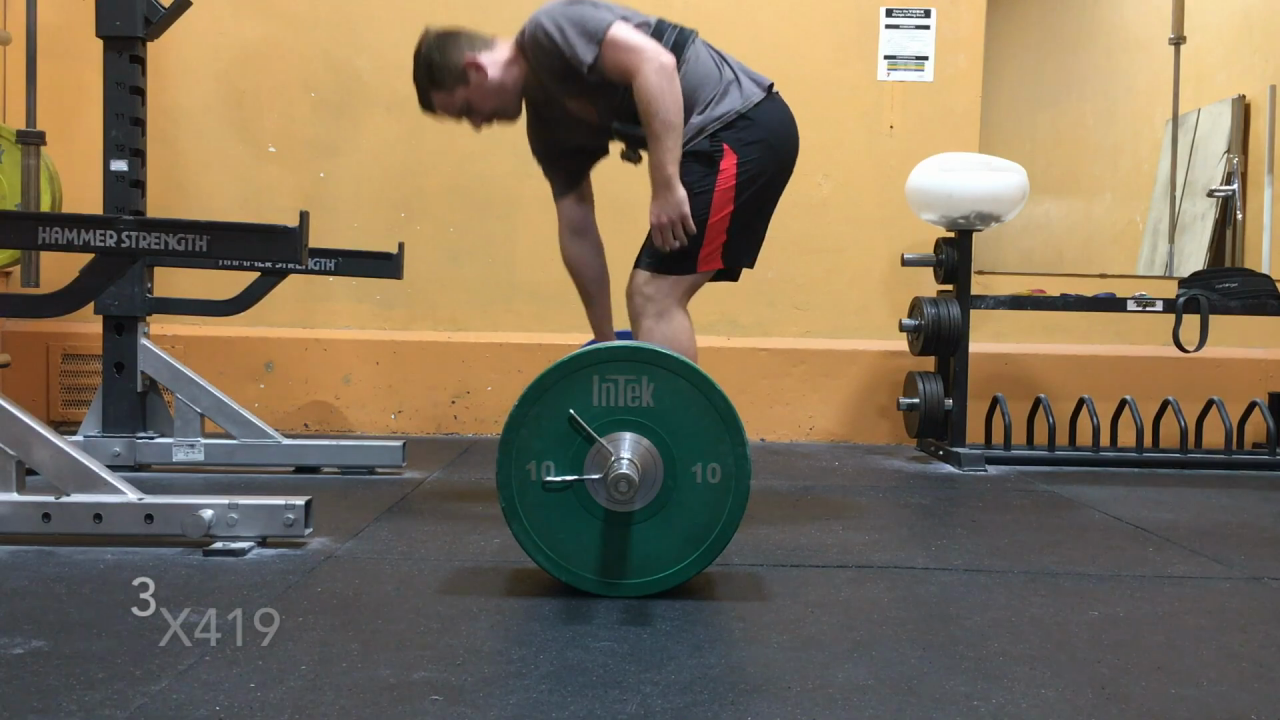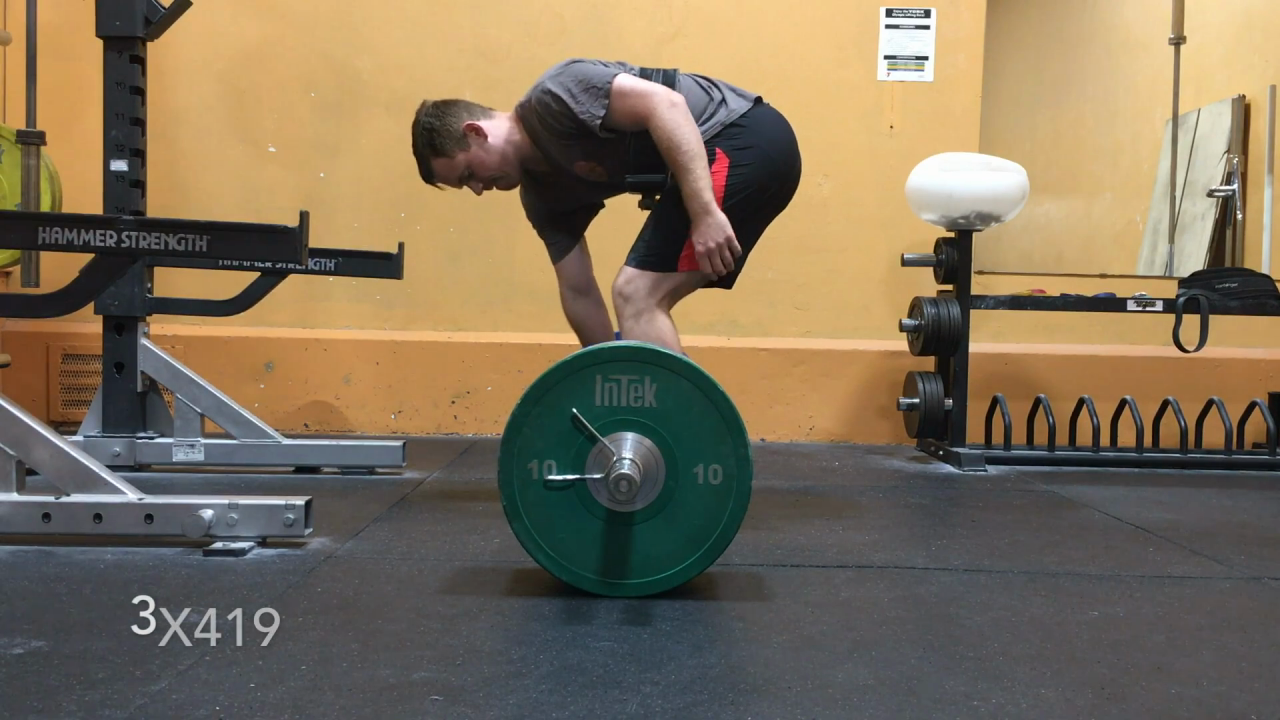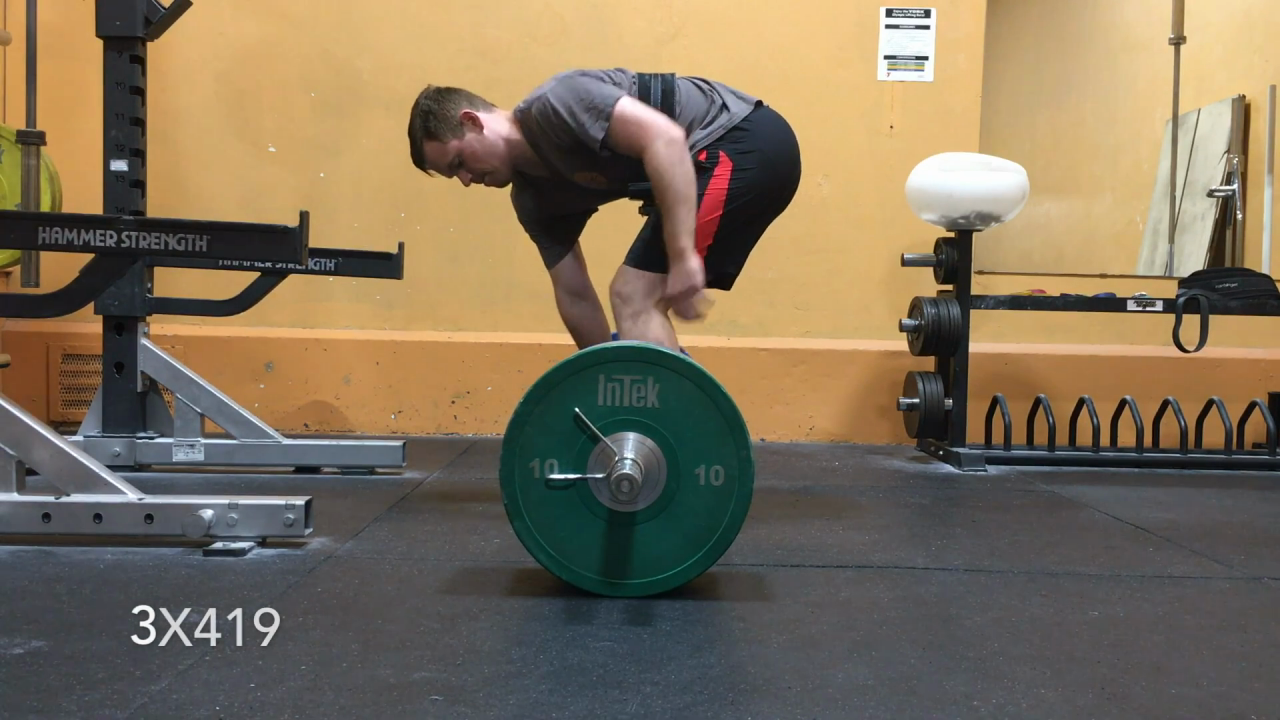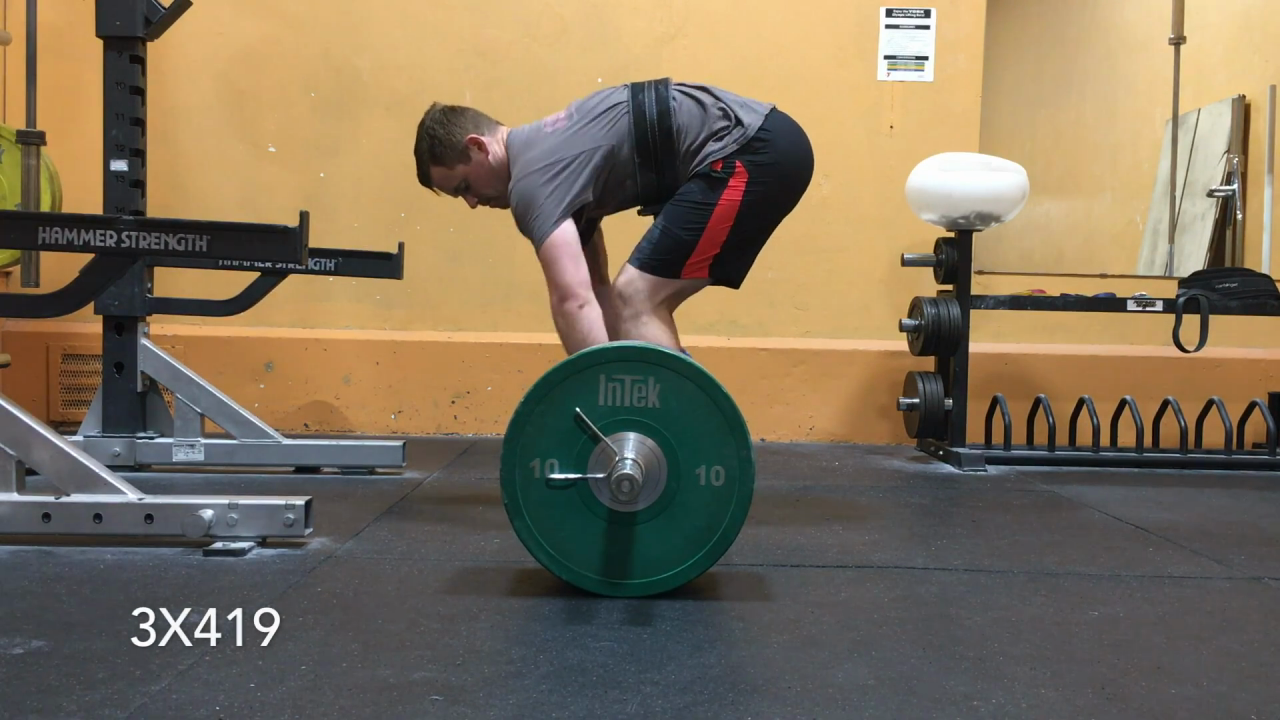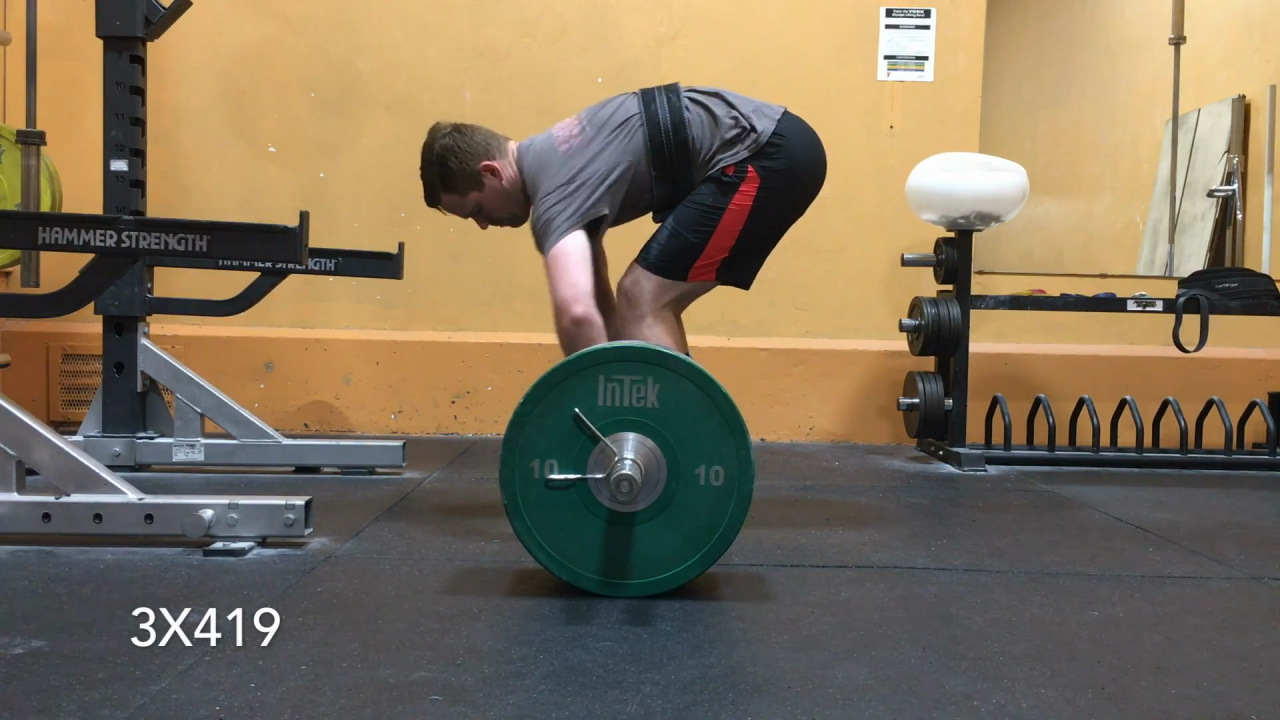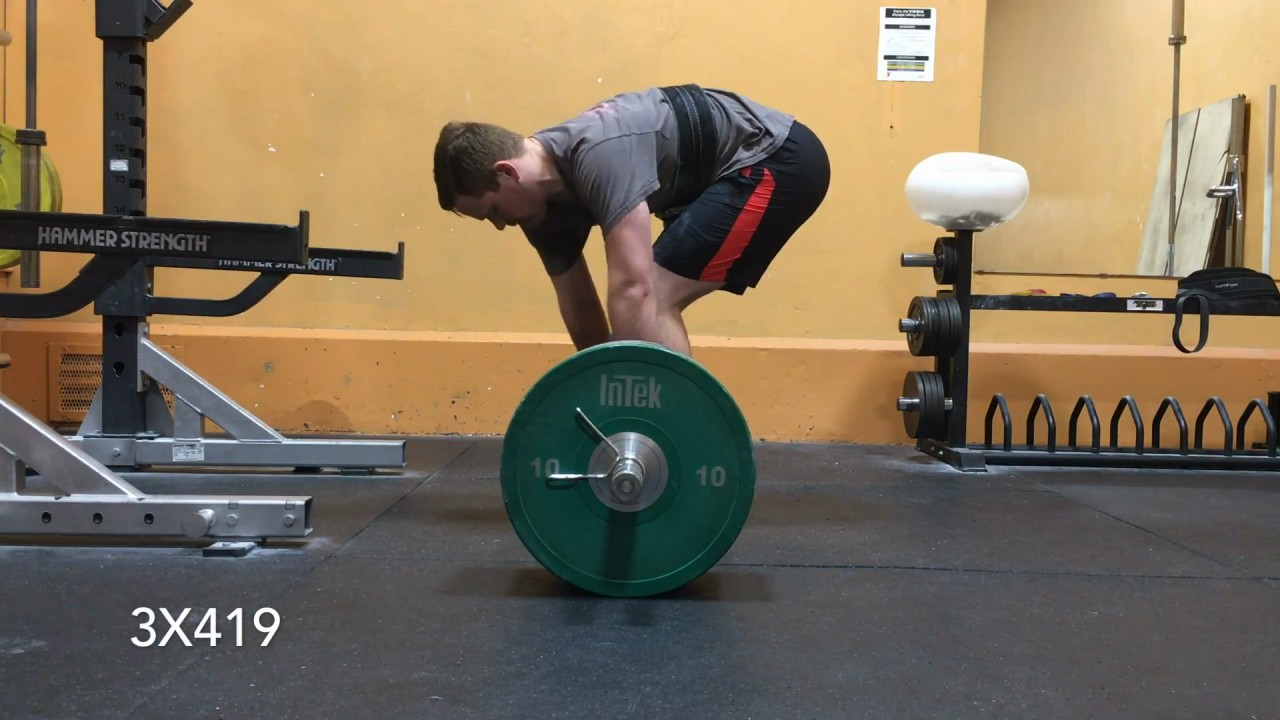
dt=0.5s
person 1, frame 1
left shoulder: (547, 34)
right shoulder: (546, 121)
left elbow: (656, 64)
right elbow: (577, 233)
left wrist: (665, 188)
right wrist: (605, 339)
left hip: (743, 128)
right hip: (738, 134)
left knee: (653, 295)
right knee: (656, 298)
person 1, frame 2
left shoulder: (552, 98)
right shoulder: (543, 188)
left elbow: (665, 103)
right elbow: (578, 291)
left wrist: (705, 214)
left hip: (746, 139)
right hip: (751, 147)
left knee: (637, 294)
right knee: (643, 299)
person 1, frame 3
left shoulder: (552, 108)
right shoulder: (533, 193)
left elbow: (665, 136)
right elbow: (573, 295)
left wrist: (683, 257)
left hip: (747, 143)
left knee: (635, 294)
right knee: (637, 296)
person 1, frame 4
left shoulder: (534, 177)
right shoulder: (555, 164)
left elbow: (573, 301)
right elbow: (594, 293)
left hip: (755, 153)
right hip: (763, 148)
left knee: (637, 298)
right knee: (644, 301)
person 1, frame 5
left shoulder: (553, 188)
right shoulder: (548, 171)
left elbow: (575, 310)
right elbow: (591, 305)
left hip: (771, 154)
right hip: (773, 149)
left knee: (643, 302)
right knee: (652, 304)
person 1, frame 6
left shoulder: (597, 156)
right shoulder: (545, 202)
left elbow: (633, 288)
right elbow: (579, 303)
left hip: (778, 159)
right hip: (763, 163)
left knee: (655, 303)
right knee: (656, 306)
